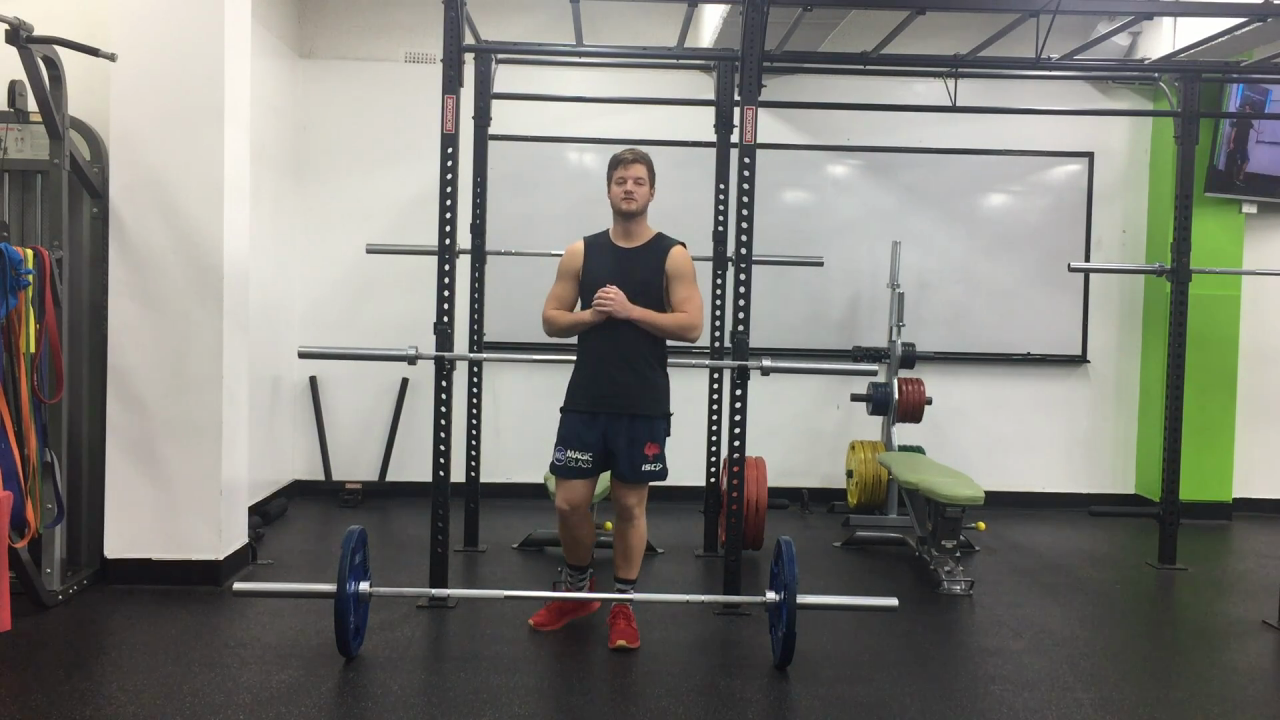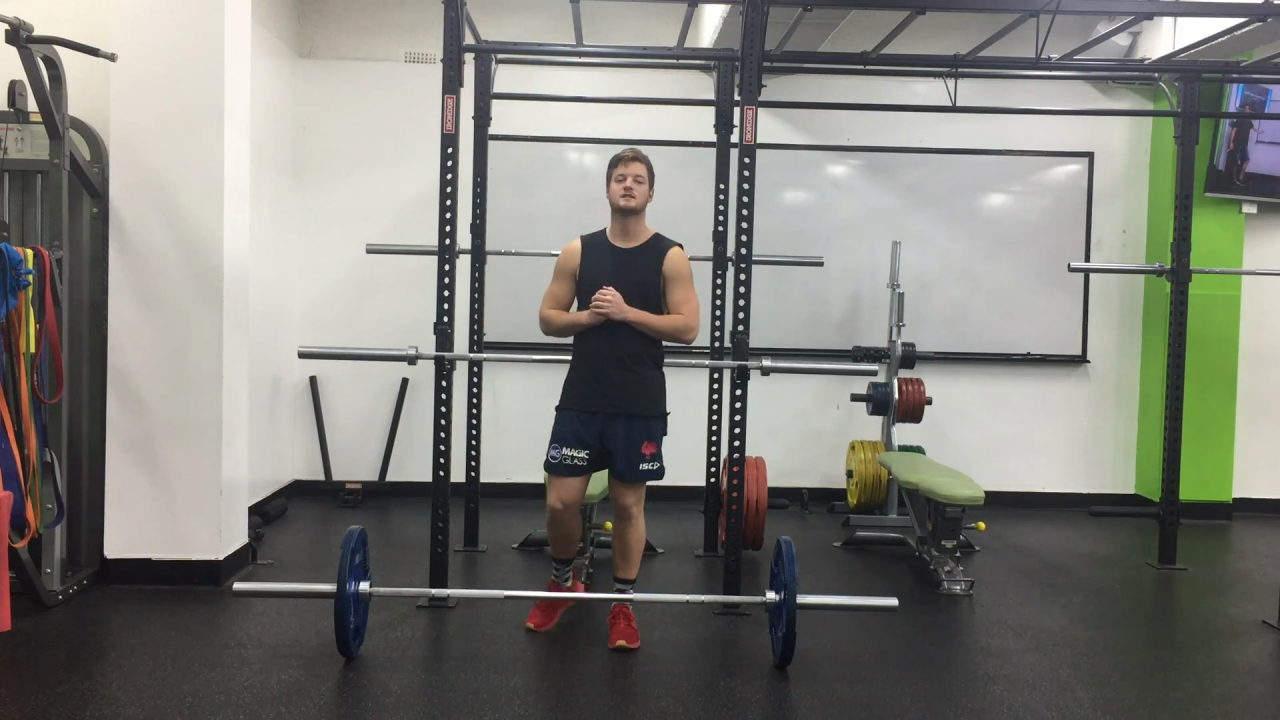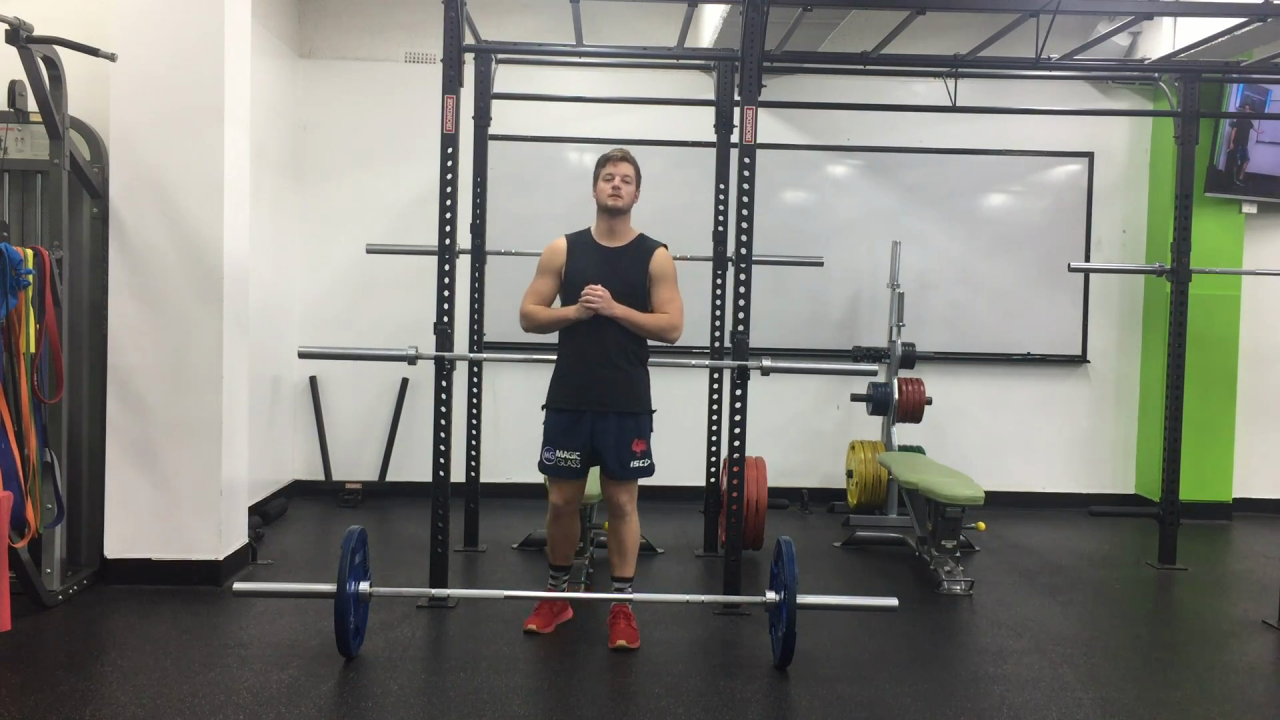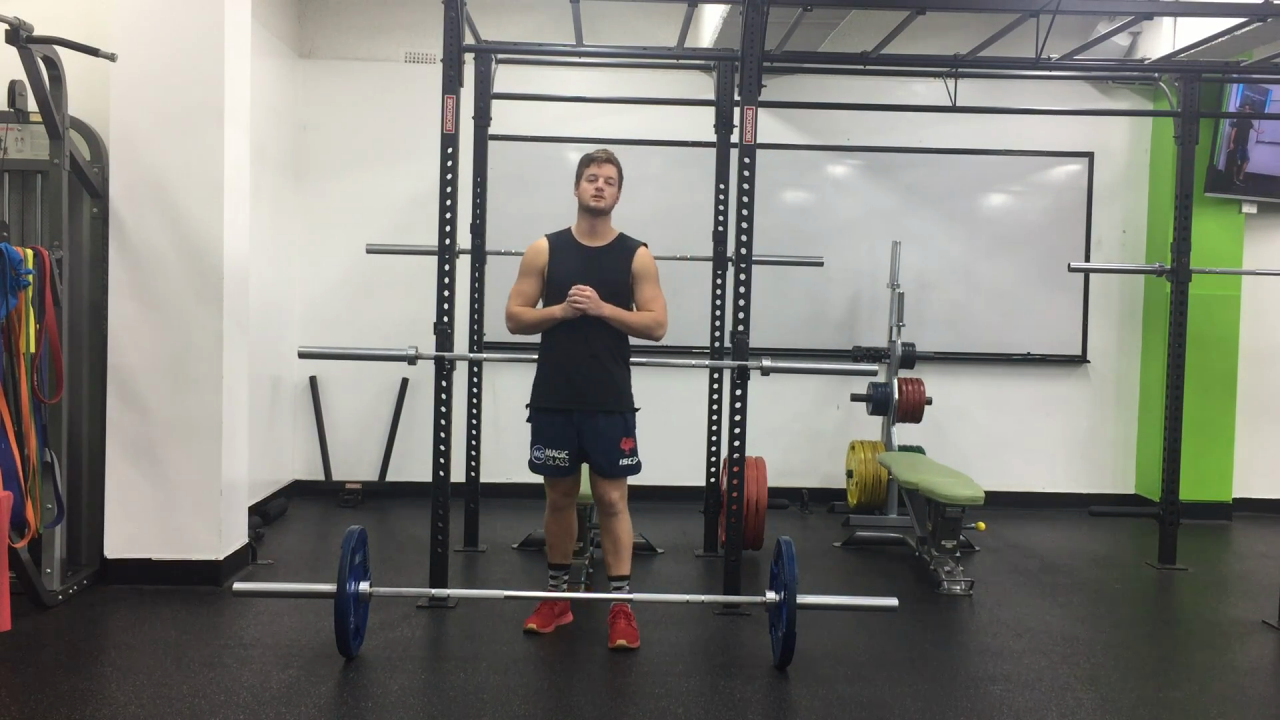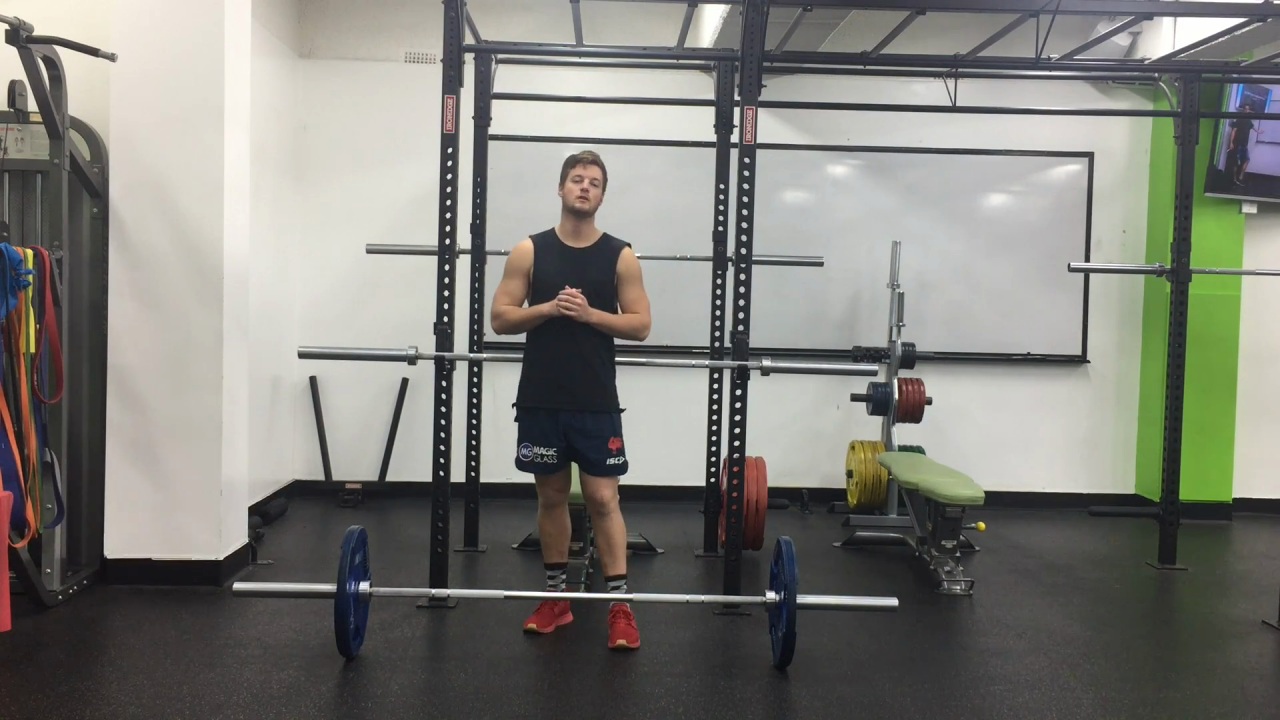
dt=0.3s
person 1, frame 1
left shoulder: (672, 255)
right shoulder: (581, 252)
left elbow: (691, 325)
right elbow: (551, 319)
left wrist: (630, 309)
right wrist: (593, 314)
left hip: (643, 403)
right hip: (585, 398)
left knee: (630, 505)
right knee: (569, 503)
left ankle: (622, 606)
right ankle: (576, 589)
person 1, frame 2
left shoulder: (670, 256)
right shoulder: (578, 251)
left elbow: (687, 328)
right elbow: (548, 319)
left wrist: (627, 312)
right wrist: (590, 315)
left hip: (639, 403)
right hip: (581, 398)
left knee: (628, 504)
right knee: (560, 502)
left ankle: (621, 607)
right ankle: (561, 582)
person 1, frame 3
left shoulder: (655, 256)
right shoulder: (563, 249)
left elbow: (671, 327)
right elbow: (529, 315)
left wrist: (615, 308)
right wrist: (575, 311)
left hip: (626, 401)
right hip: (569, 397)
left knee: (621, 501)
right knee: (562, 501)
left ankle: (622, 606)
right ankle: (557, 595)
person 1, frame 4
left shoulder: (636, 255)
right shoulder: (544, 250)
left elbow: (656, 325)
right elbow: (514, 318)
left wrist: (602, 308)
right wrist: (560, 310)
left hip: (610, 400)
right hip: (553, 397)
left knee: (612, 500)
right knee: (559, 498)
left ankle: (621, 606)
right ankle: (558, 597)
person 1, frame 5
left shoulder: (620, 255)
right shoulder: (529, 250)
left elbow: (641, 325)
right elbow: (500, 317)
left wrist: (590, 313)
right wrist: (548, 307)
left hip: (596, 400)
right hip: (540, 397)
left knee: (603, 499)
right knee: (551, 497)
left ankle: (620, 606)
right ankle: (556, 596)
